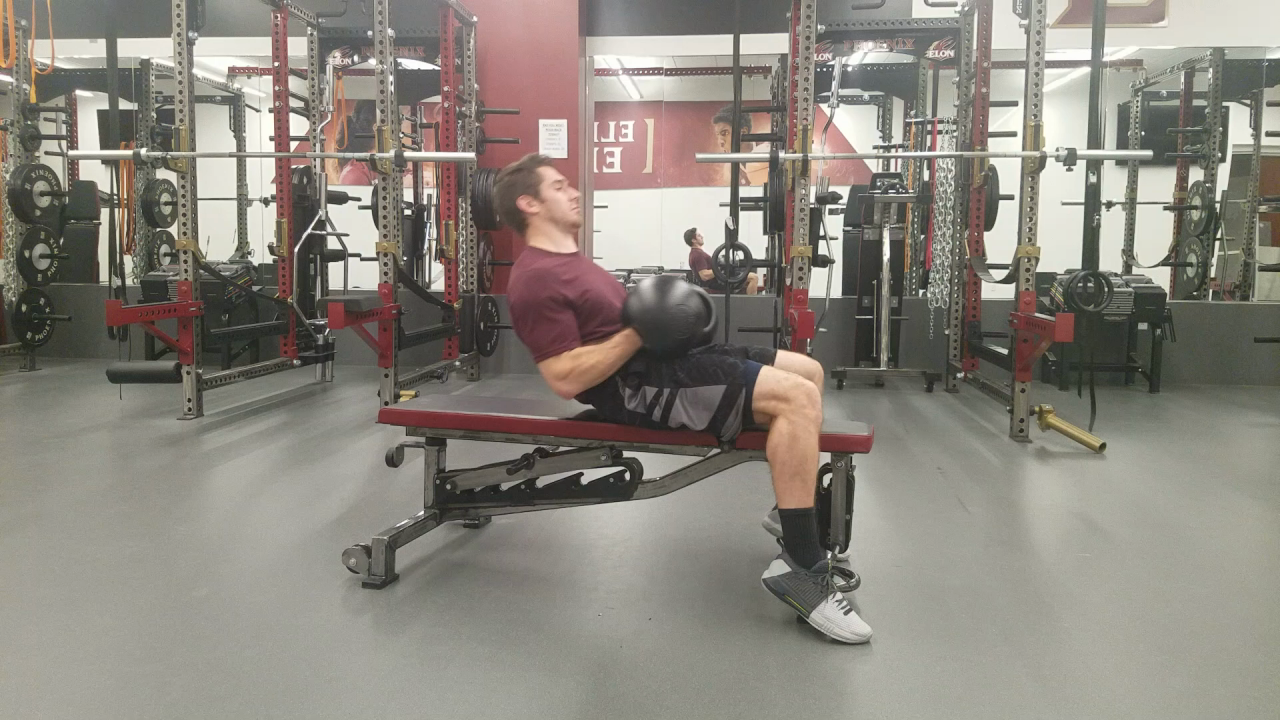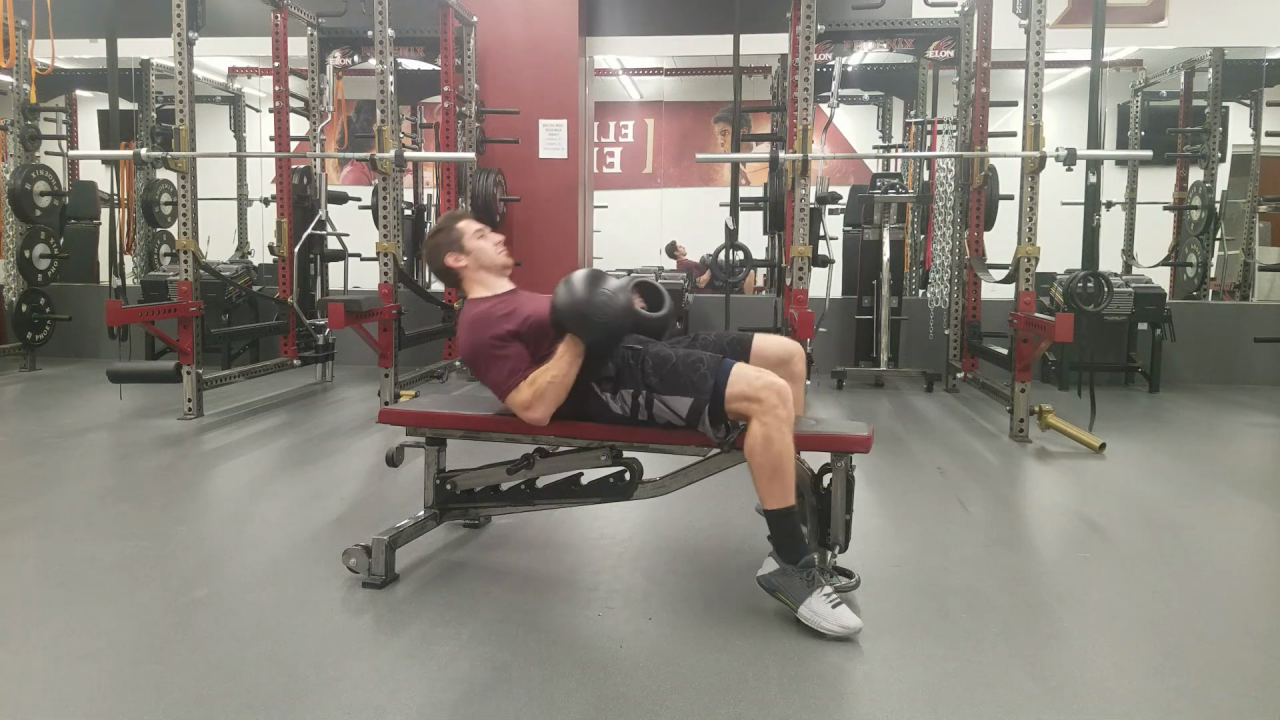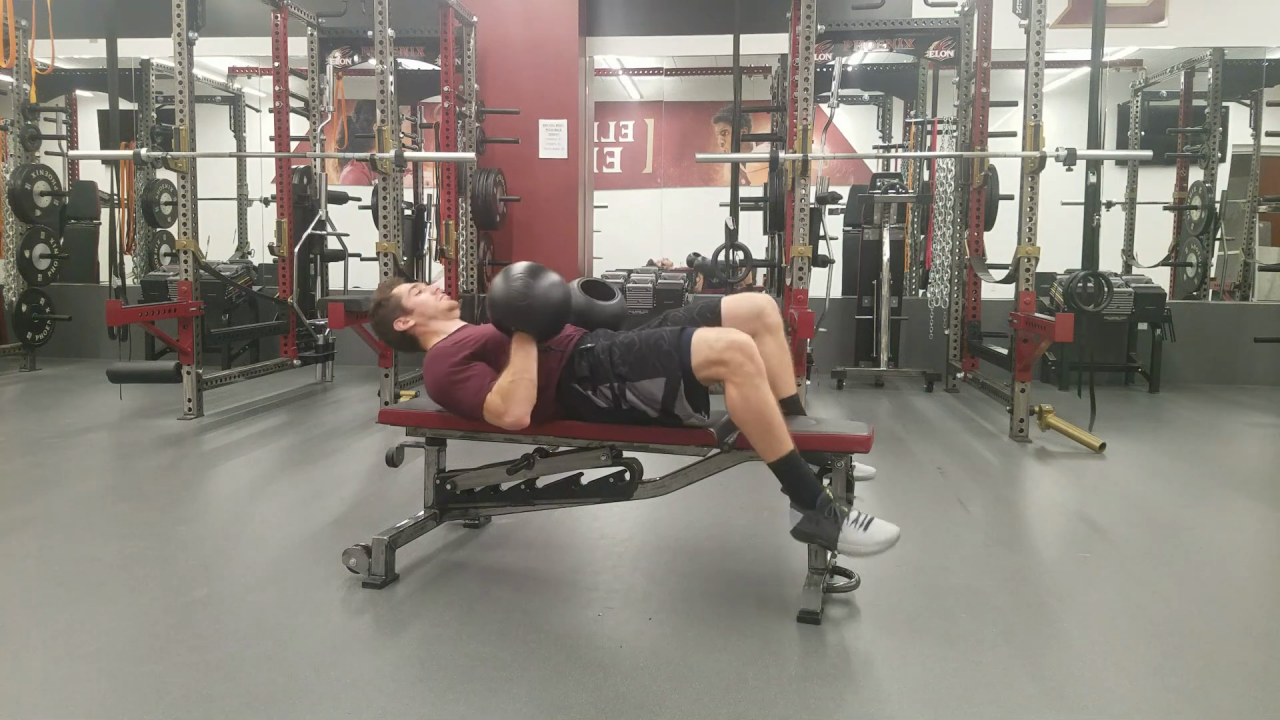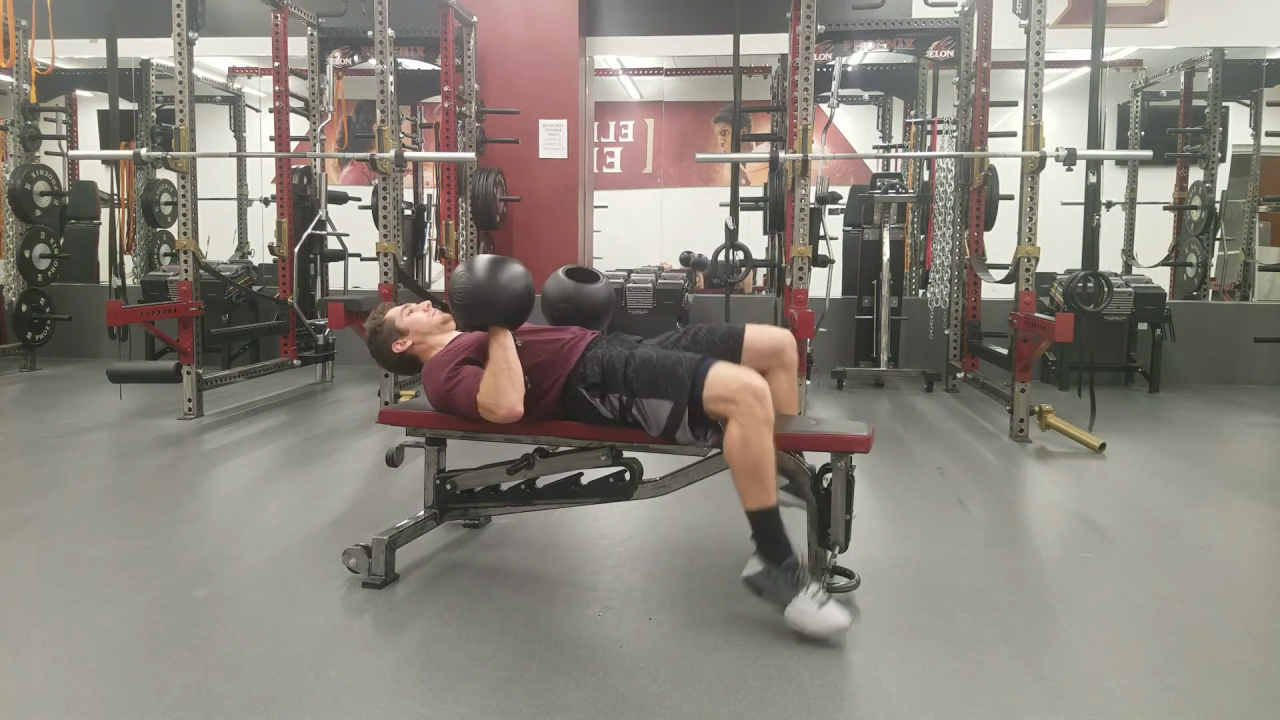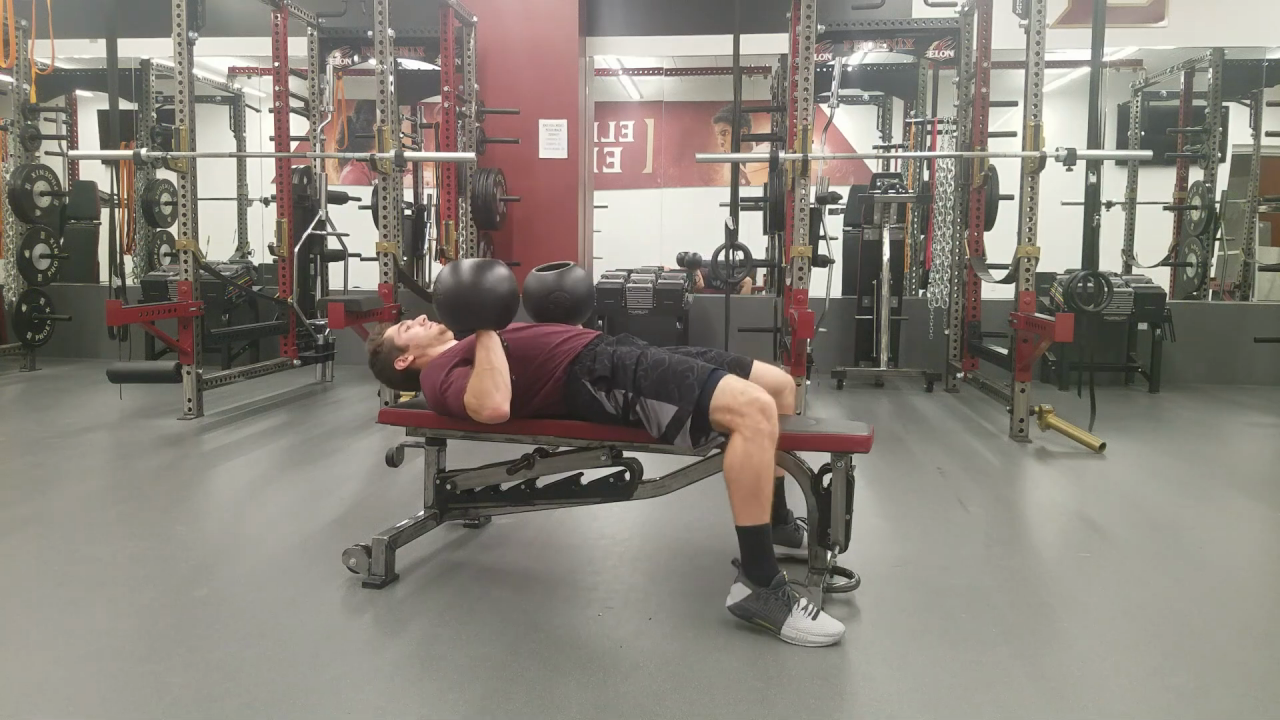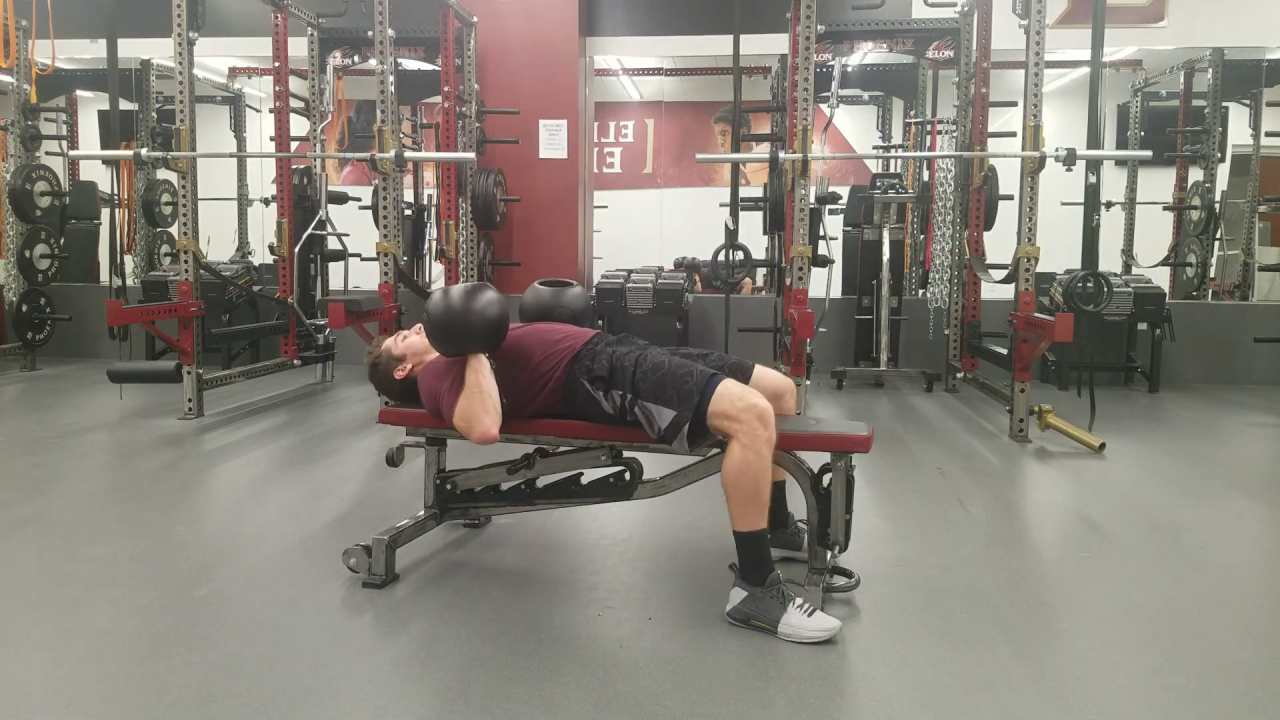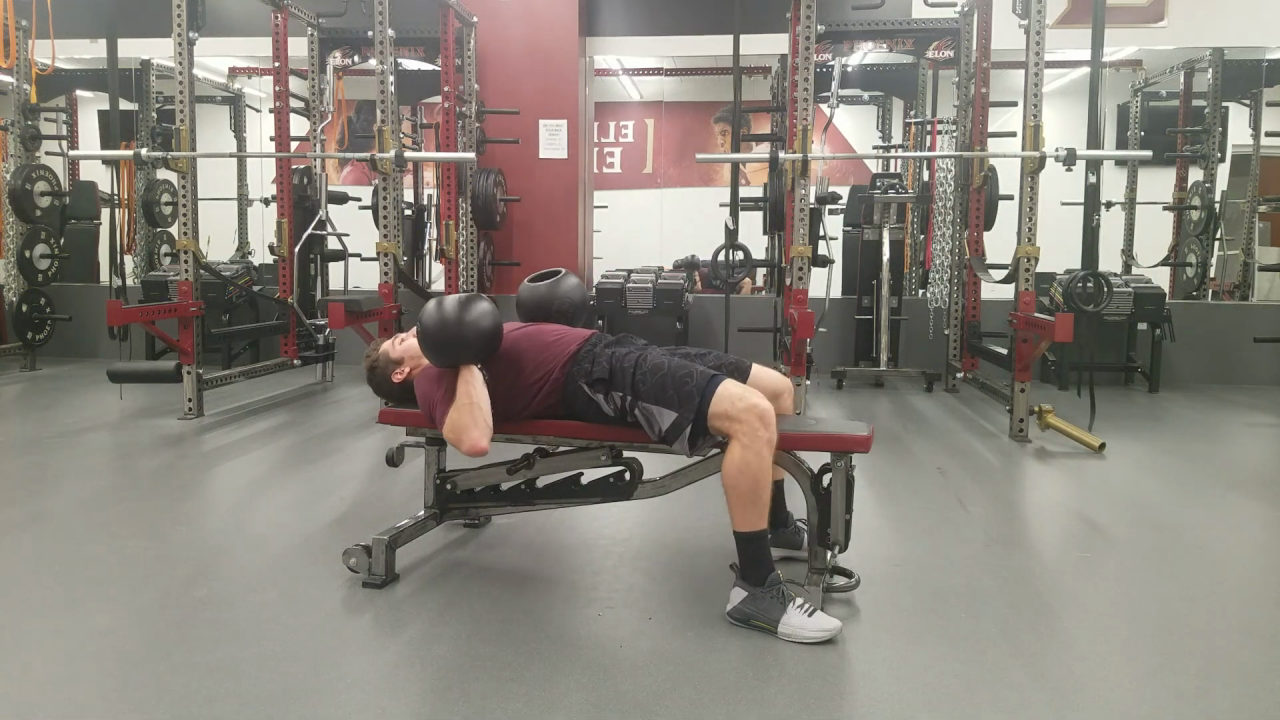
dt=0.3s
person 1, frame 1
left shoulder: (565, 258)
right shoulder: (534, 281)
right elbow: (567, 380)
right wrist: (638, 332)
left hip: (661, 354)
right hip: (639, 384)
left knee: (809, 374)
right knee: (797, 397)
left ankle: (793, 509)
right ankle: (802, 566)
person 1, frame 2
left shoulder: (509, 299)
right shoulder: (480, 327)
right elbow: (534, 408)
right wrist: (576, 336)
left hip: (636, 352)
right hip: (614, 383)
left knee: (787, 354)
right knee: (769, 395)
left ankle: (788, 506)
right ankle: (790, 564)
person 1, frame 3
left shoulder: (471, 340)
right shoulder: (444, 366)
right elbow: (515, 414)
right wrist: (523, 333)
left hip: (610, 351)
right hip: (595, 381)
left knee: (759, 309)
right knee: (736, 350)
left ankle: (806, 451)
right ankle: (814, 508)
person 1, frame 4
left shoulder: (463, 344)
right shoulder: (443, 369)
right elbow: (507, 404)
right wrist: (498, 326)
left hip: (612, 350)
right hip: (597, 382)
left knee: (776, 344)
right knee: (748, 393)
right ankle: (775, 564)
person 1, frame 5
left shoulder: (466, 352)
right shoulder: (440, 372)
right elbow: (494, 407)
right wrist: (482, 327)
right hip: (600, 377)
left knee: (779, 386)
right knee: (753, 410)
left ankle: (777, 522)
right ankle: (759, 587)
person 1, frame 6
left shoulder: (461, 354)
right shoulder: (437, 376)
right elbow: (484, 428)
right wrist: (473, 348)
right hip: (600, 377)
left knee: (780, 390)
right knee: (752, 415)
left ankle: (778, 526)
right ankle: (756, 588)
person 1, frame 7
right shoulder: (434, 378)
right elbow: (474, 441)
right wrist: (464, 357)
right hip: (598, 377)
left knee: (777, 390)
right knee: (752, 415)
left ankle: (779, 526)
right ankle: (757, 589)
